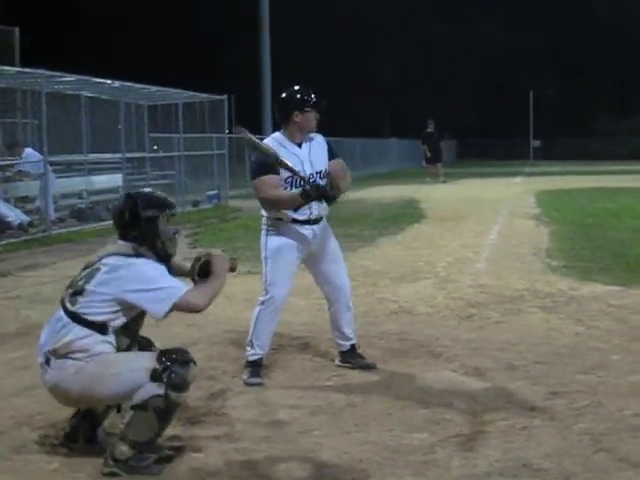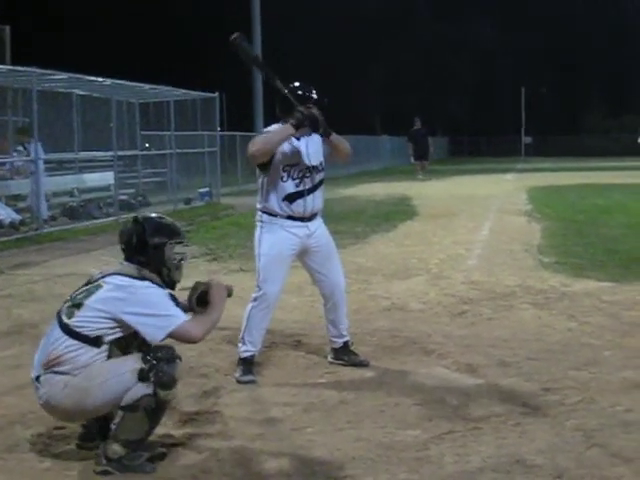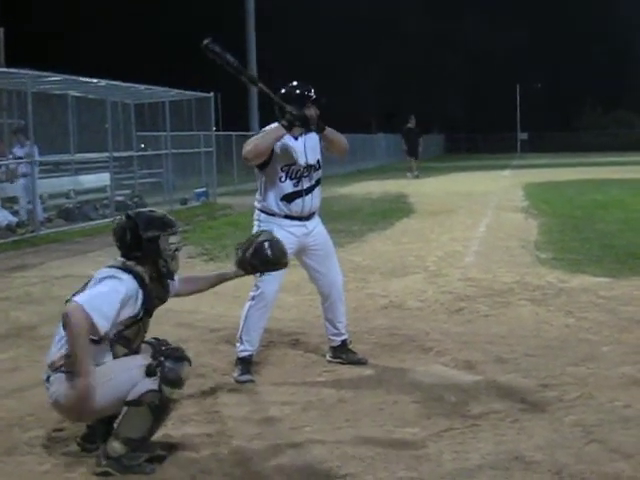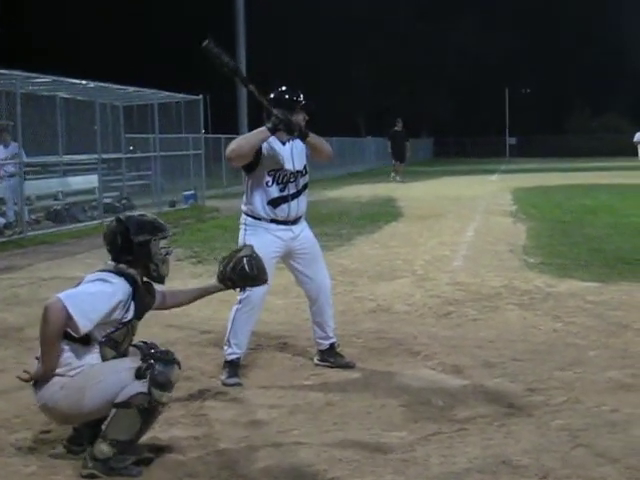
dt=0.5s
person 1, frame 1
left shoulder: (321, 143)
right shoulder: (268, 151)
left elbow: (343, 173)
right elbow: (268, 198)
left wrist: (335, 188)
right wrist: (304, 195)
left hip: (318, 229)
right hip: (282, 232)
left knee: (340, 289)
right knee: (274, 297)
left ankle: (347, 350)
right ankle: (254, 360)
person 1, frame 2
left shoulder: (316, 136)
right shoulder: (272, 138)
left elbow: (345, 153)
right elbow: (254, 153)
left wrist: (326, 131)
right wrist: (293, 126)
left hip: (314, 226)
right hip: (277, 228)
left knee: (335, 286)
right knee: (267, 293)
left ankle: (340, 347)
right ankle: (246, 357)
person 1, frame 3
left shoulder: (313, 134)
right shoulder: (270, 136)
left elbow: (342, 147)
right elbow: (248, 154)
left wrist: (319, 127)
right wrist: (285, 126)
left hip: (311, 224)
right hip: (275, 227)
left knee: (333, 284)
right knee: (264, 292)
left ankle: (338, 345)
right ankle: (244, 357)
person 1, frame 4
left shoulder: (301, 140)
right shoulder: (259, 143)
left elbow: (327, 153)
right elbow: (232, 155)
left wrist: (303, 134)
right wrist: (270, 128)
left hip: (298, 229)
right hip: (262, 231)
left knee: (321, 288)
right knee: (251, 295)
left ankle: (326, 349)
right ankle: (232, 360)
person 2, frame 1
left shoulder: (119, 256)
right shoulder: (135, 268)
left elbow: (166, 266)
right elbow: (196, 302)
left wrist: (195, 270)
right wrist: (218, 273)
left hip: (63, 364)
right hip: (71, 374)
left knee: (139, 351)
right knee: (177, 366)
right ankle: (126, 455)
person 2, frame 2
left shoulder: (126, 278)
right shoulder: (138, 290)
left elbow: (162, 311)
right elbow: (193, 332)
right wrist: (215, 304)
left hip: (63, 375)
right hip: (62, 388)
left knee: (142, 350)
right knee: (163, 365)
left ankle: (98, 431)
right ankle: (117, 454)
person 2, frame 3
left shoulder: (144, 276)
right shoulder: (123, 282)
left elbow: (184, 285)
right elbow: (75, 313)
left wrist: (235, 273)
right wrist: (82, 378)
left hip: (95, 377)
right hip: (72, 387)
left knee: (156, 351)
right knee: (172, 363)
left ankle: (100, 433)
right ankle: (119, 454)
person 2, frame 4
left shoulder: (132, 282)
right shoulder: (114, 287)
left elbow: (166, 299)
right elbow: (55, 310)
left wrist: (216, 287)
right wrist: (47, 370)
left hip: (76, 382)
right hip: (61, 390)
left knee: (144, 355)
right knee: (161, 367)
left ankle: (86, 435)
right ankle: (105, 456)
